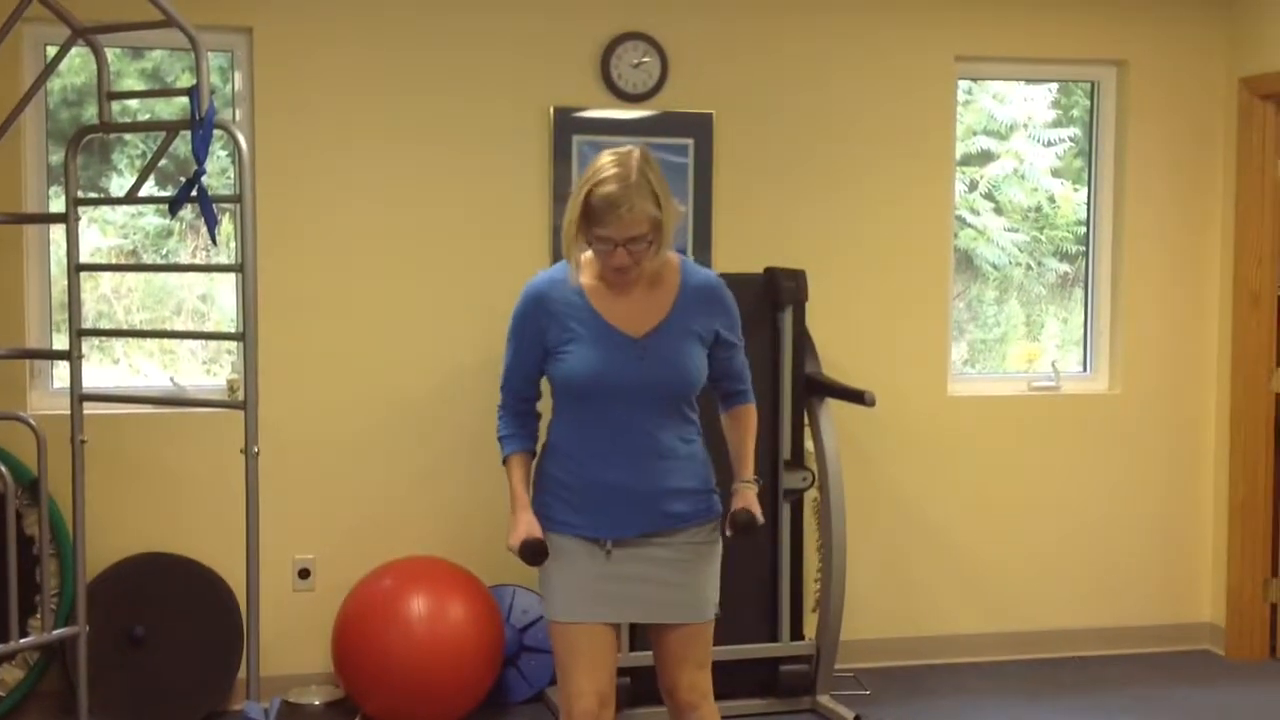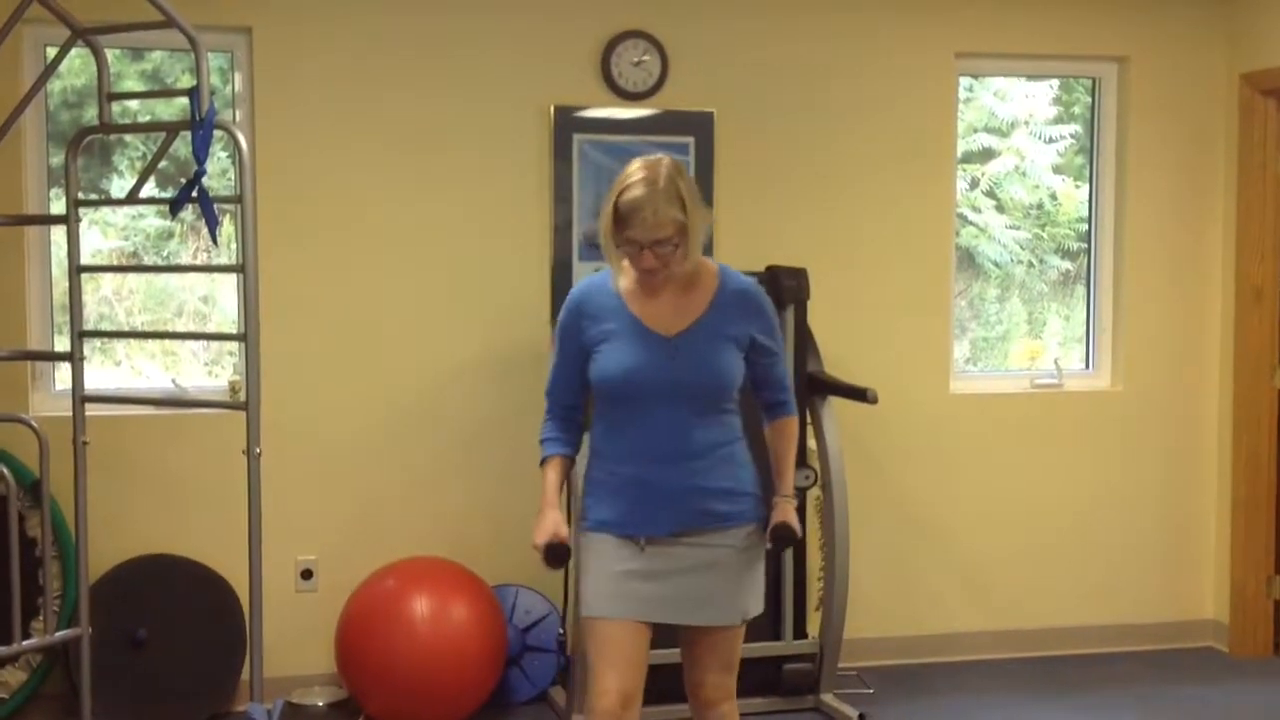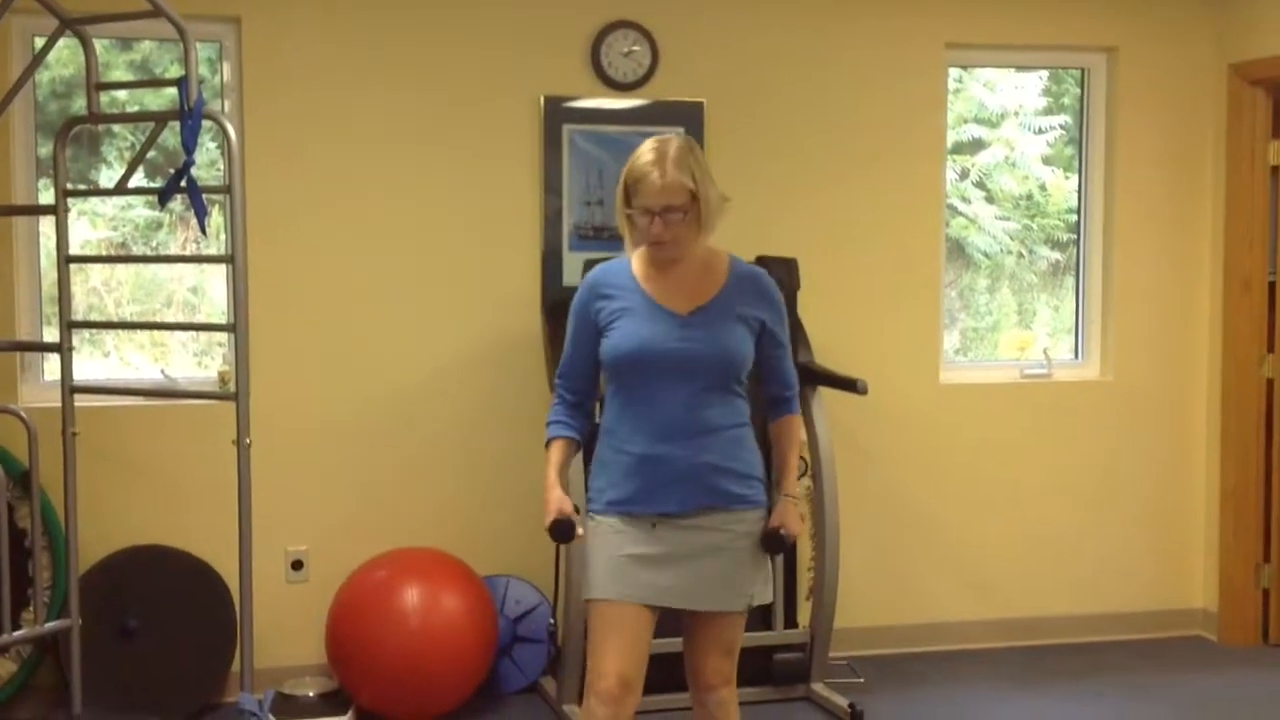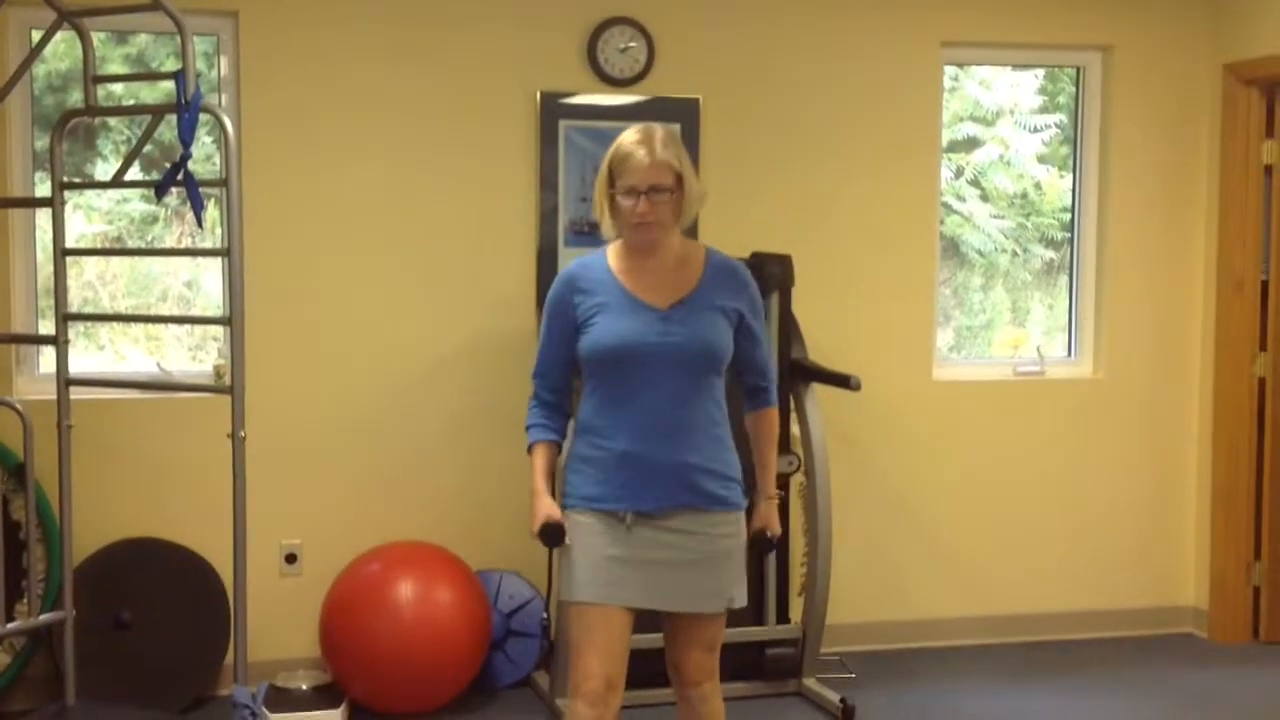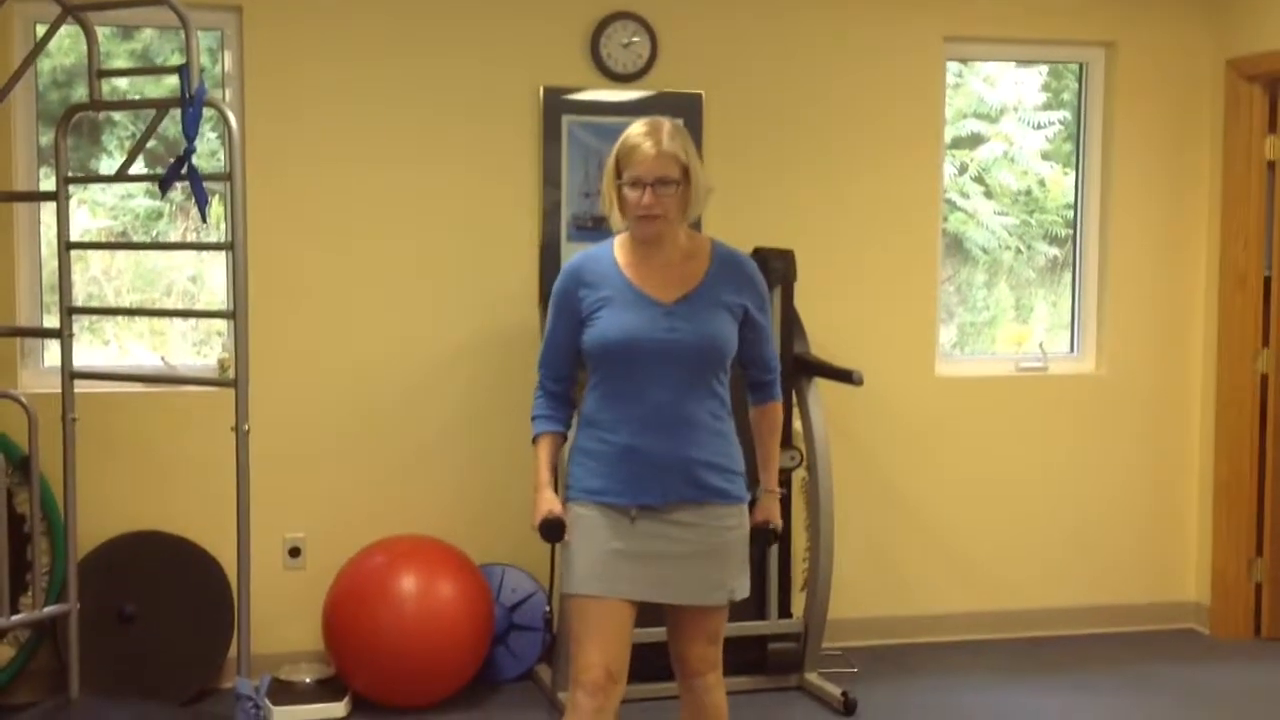
dt=0.4s
person 1, frame 1
left shoulder: (705, 294)
right shoulder: (546, 299)
left elbow: (736, 391)
right elbow: (516, 407)
left wrist: (745, 482)
right wrist: (521, 505)
left hip: (681, 526)
right hip: (579, 530)
person 1, frame 2
left shoulder: (743, 300)
right shoulder: (588, 304)
left elbow: (778, 402)
right elbow: (562, 414)
left wrist: (784, 494)
right wrist: (550, 504)
left hip: (721, 528)
right hip: (617, 530)
person 1, frame 3
left shoulder: (753, 288)
right shoulder: (602, 287)
left elbow: (782, 399)
right elbow: (571, 397)
left wrist: (787, 493)
right wrist: (553, 481)
left hip: (726, 510)
right hip: (625, 511)
person 1, frame 4
left shoulder: (729, 281)
right shoulder: (578, 283)
left elbow: (760, 390)
right elbow: (548, 400)
left wrist: (768, 493)
right wrist: (541, 490)
left hip: (706, 507)
right hip: (603, 509)
person 1, frame 5
left shoulder: (736, 274)
right shoulder: (584, 274)
left elbow: (763, 384)
right elbow: (554, 390)
left wrist: (769, 486)
right wrist: (544, 484)
left hip: (706, 500)
right hip: (605, 501)
left knee: (699, 669)
